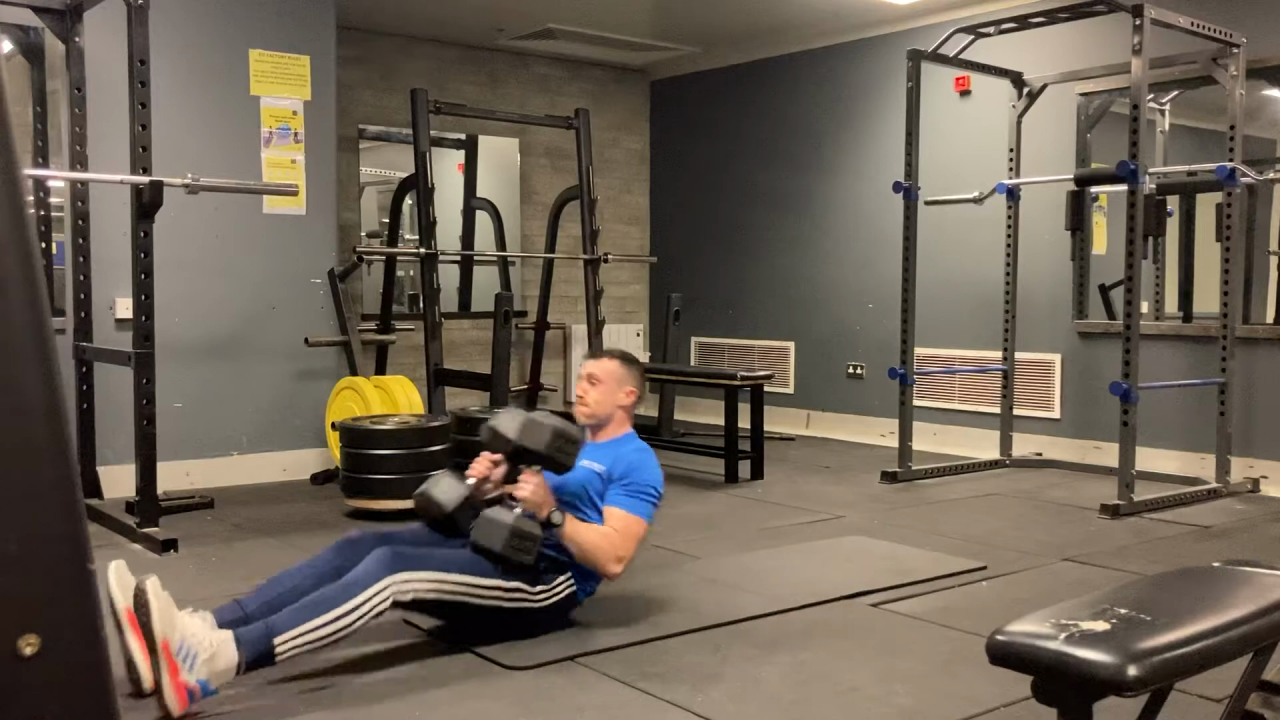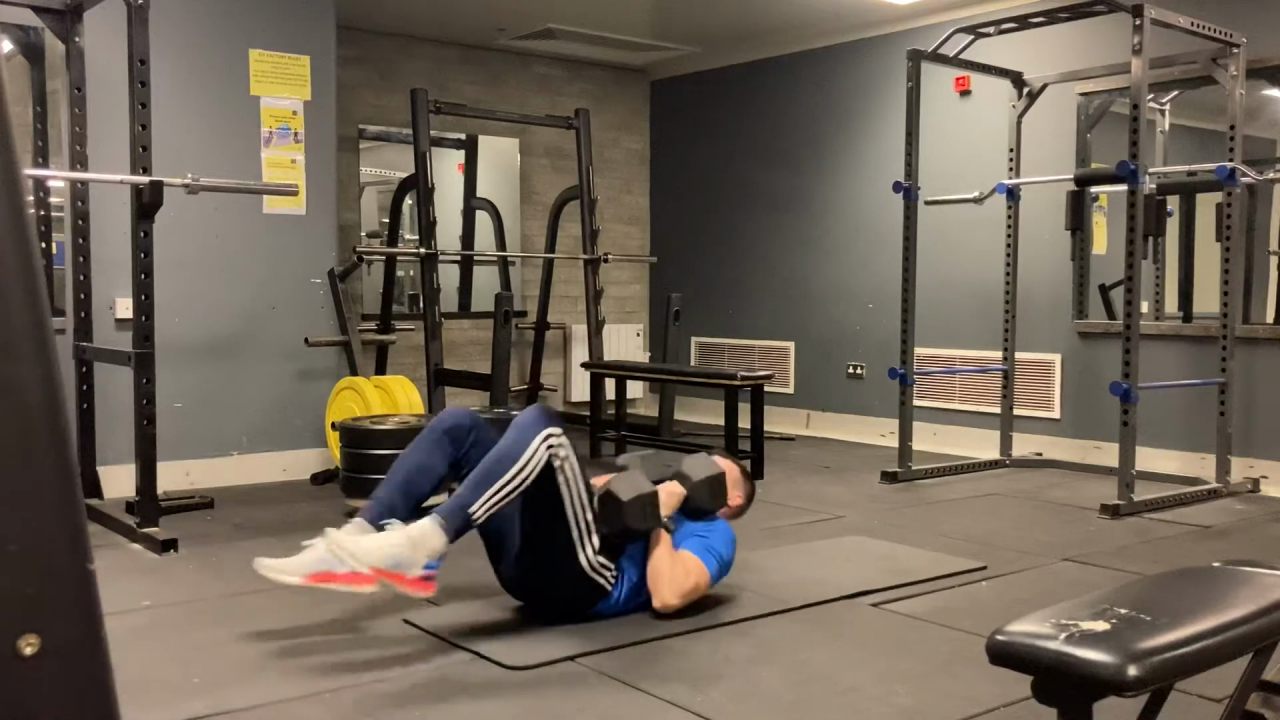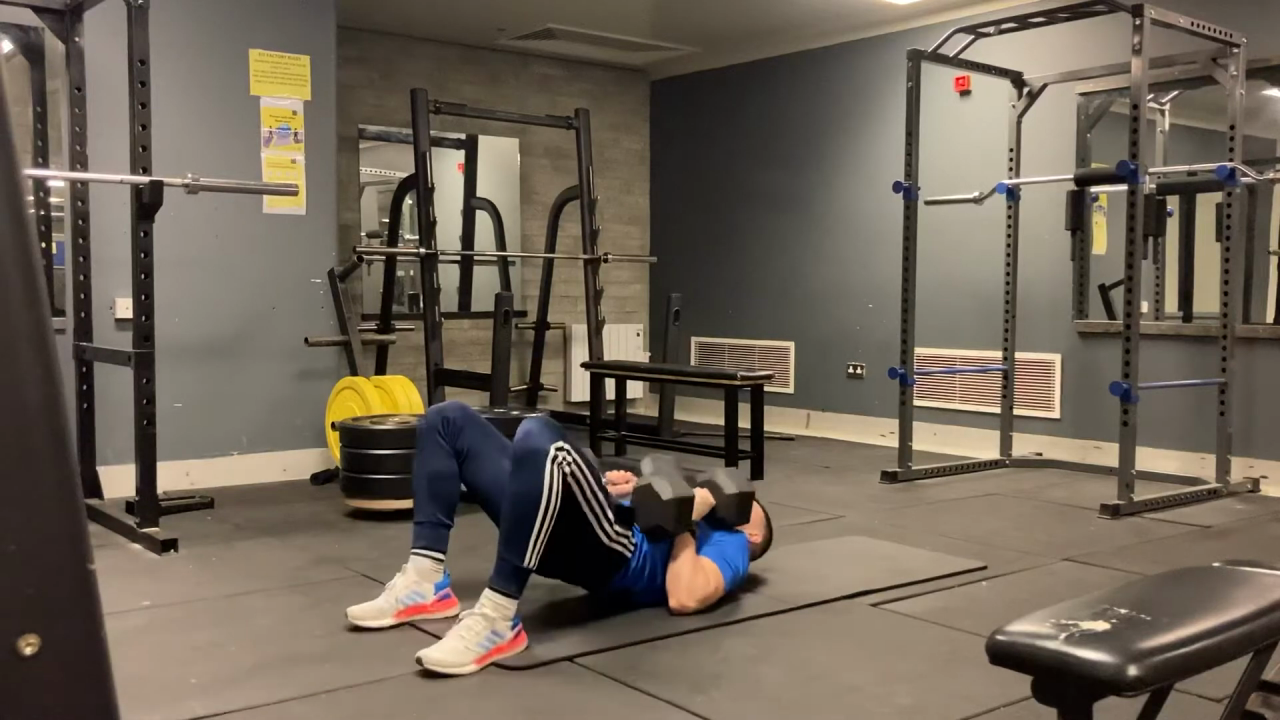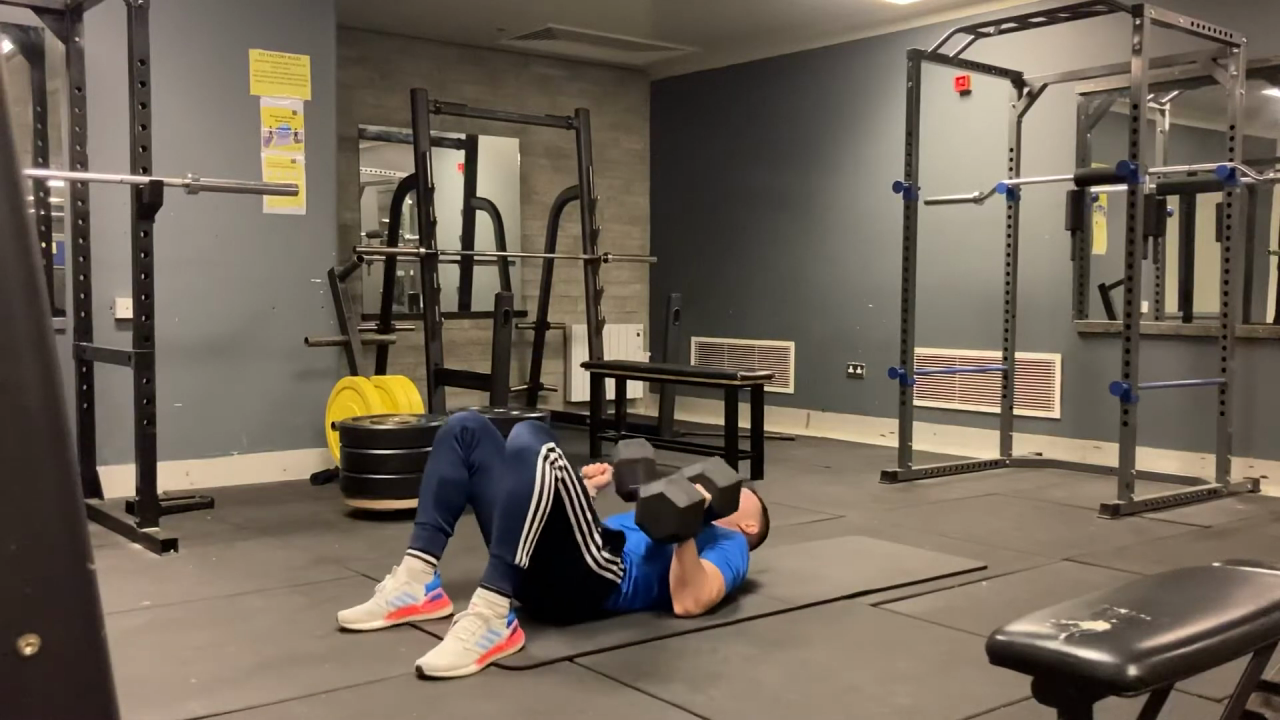
dt=0.5s
person 1, frame 1
left shoulder: (636, 465)
left elbow: (612, 558)
left wrist: (548, 511)
right wrist: (485, 481)
left hip: (546, 587)
right hip: (496, 557)
left knee: (391, 570)
right knee: (356, 545)
left ankle: (213, 660)
right ankle: (201, 633)
person 1, frame 2
left shoulder: (713, 536)
right shoulder: (653, 501)
left elbow: (666, 595)
left wrist: (660, 516)
right wrist: (590, 490)
left hip: (584, 578)
right hip: (533, 562)
left knee: (541, 422)
right knee: (459, 423)
left ankle: (422, 548)
right ankle: (354, 543)
person 1, frame 3
left shoulder: (728, 546)
left elbow: (684, 598)
left wrist: (690, 518)
right wrist: (605, 493)
left hip: (607, 548)
right hip: (554, 533)
left knee: (540, 436)
right knee: (447, 420)
left ankle: (496, 619)
right ankle: (426, 582)
person 1, frame 4
left shoulder: (728, 546)
left elbow: (688, 602)
right wrist: (584, 492)
left hip: (591, 575)
right hip: (541, 564)
left knee: (533, 440)
right knee: (466, 429)
left ankle: (492, 618)
right ankle: (417, 583)
